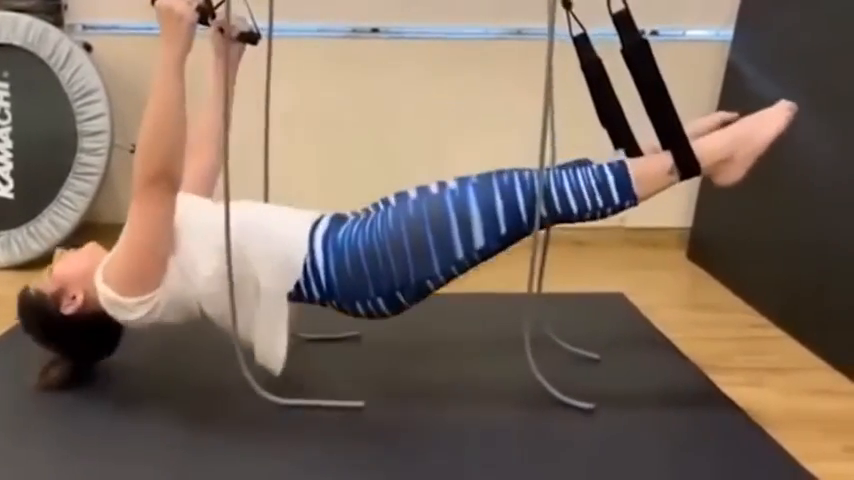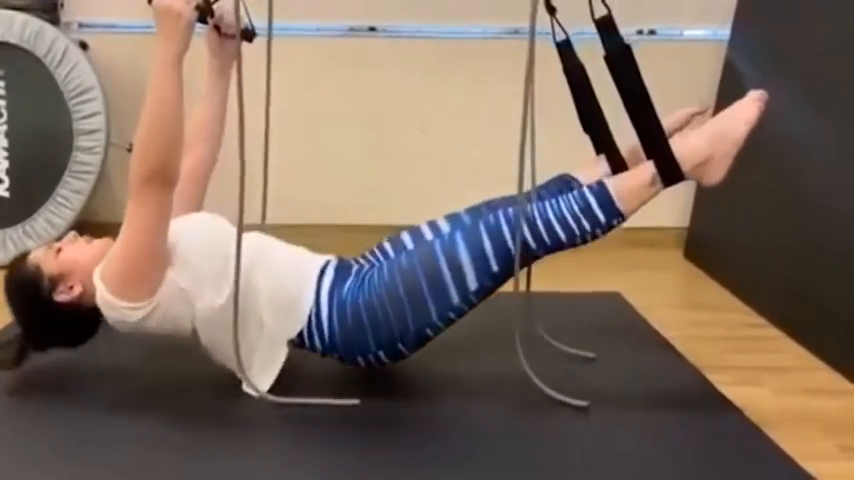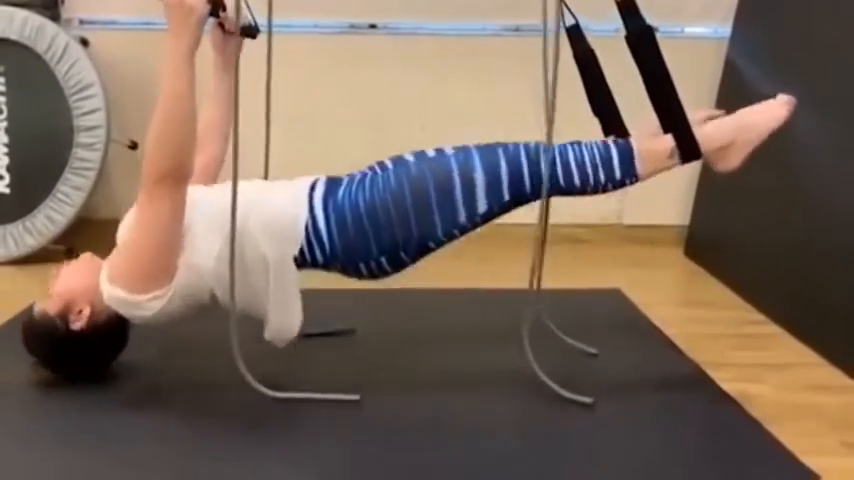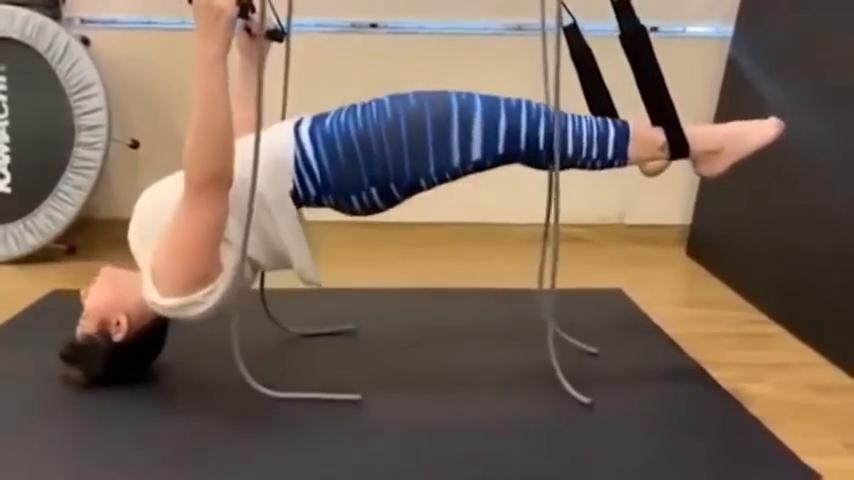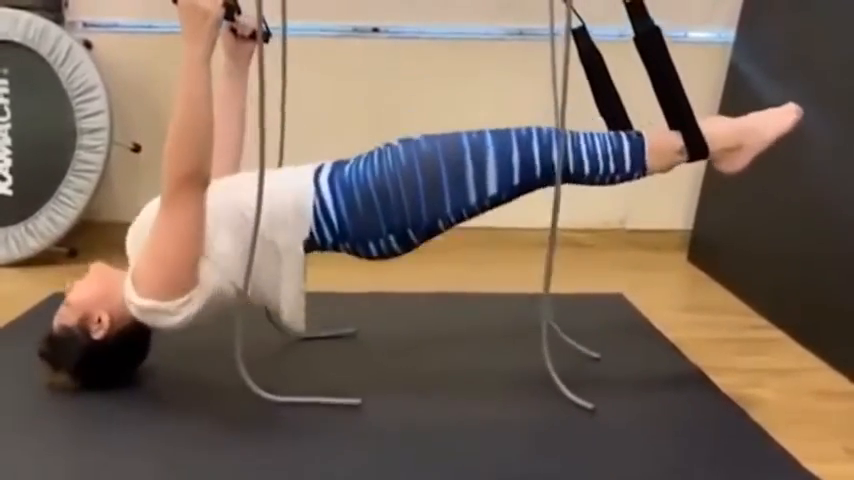
dt=0.4s
person 1, frame 1
left shoulder: (140, 262)
right shoulder: (127, 285)
left elbow: (199, 163)
right elbow: (155, 173)
left wrist: (226, 67)
left hip: (344, 249)
right hip: (345, 270)
left knee: (522, 190)
right knee: (530, 196)
left ankle: (671, 150)
right ankle: (708, 154)
person 1, frame 2
left shoulder: (149, 255)
right shoulder: (125, 291)
left elbow: (193, 162)
right elbow: (153, 175)
left wrist: (221, 67)
left hip: (342, 287)
right hip: (351, 316)
left knee: (518, 215)
right knee: (519, 229)
left ankle: (640, 157)
right ankle: (686, 159)
person 1, frame 3
left shoulder: (133, 270)
right shoulder: (132, 286)
left elbow: (205, 164)
right elbow: (165, 173)
left wrist: (225, 64)
left hip: (333, 214)
right hip: (348, 223)
left knee: (520, 166)
right knee: (521, 168)
left ankle: (682, 140)
right ankle: (702, 142)
person 1, frame 4
left shoulder: (156, 255)
right shoulder: (173, 286)
left elbow: (234, 159)
right elbow: (213, 180)
left wrist: (250, 60)
left hip: (327, 152)
left knee: (517, 131)
right knee: (522, 126)
left ankle: (660, 141)
right ankle: (692, 142)
person 1, frame 5
left shoulder: (148, 249)
right shoulder: (153, 291)
left elbow: (218, 171)
right elbow: (185, 177)
left wrist: (237, 66)
left hip: (346, 196)
right hip: (351, 211)
left knee: (530, 152)
right knee: (534, 150)
left ankle: (691, 140)
right ankle: (709, 142)
